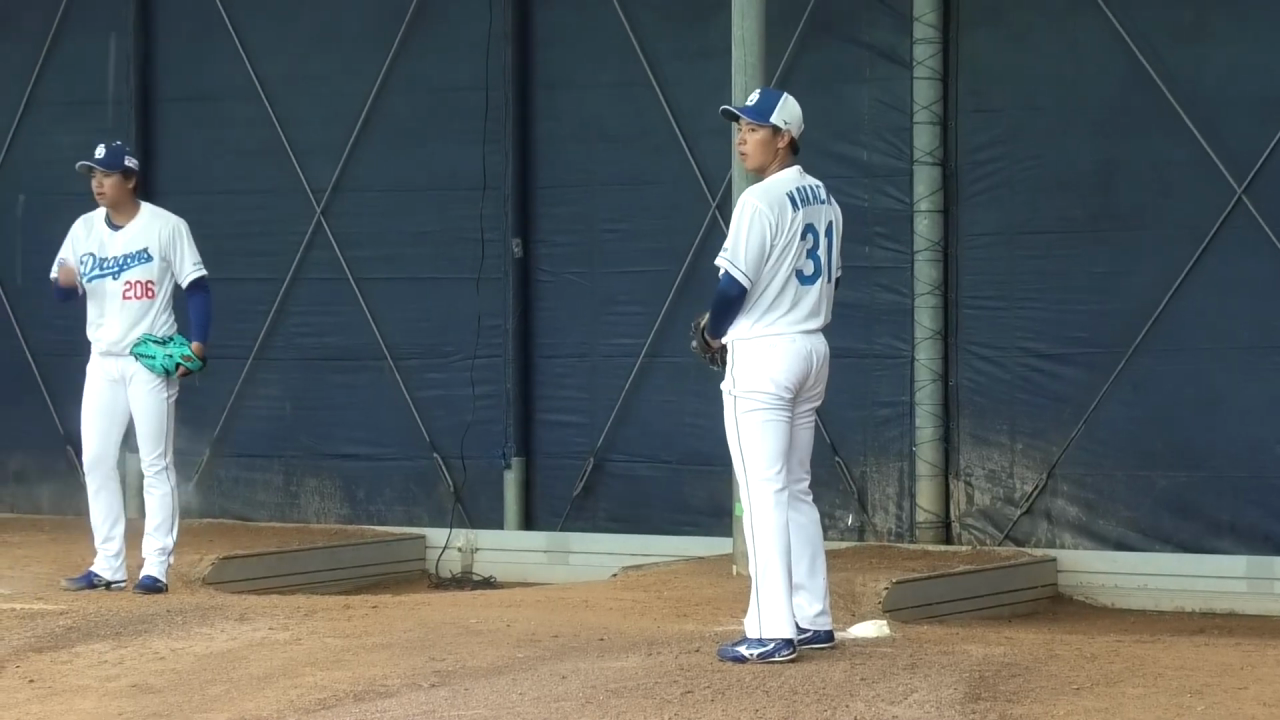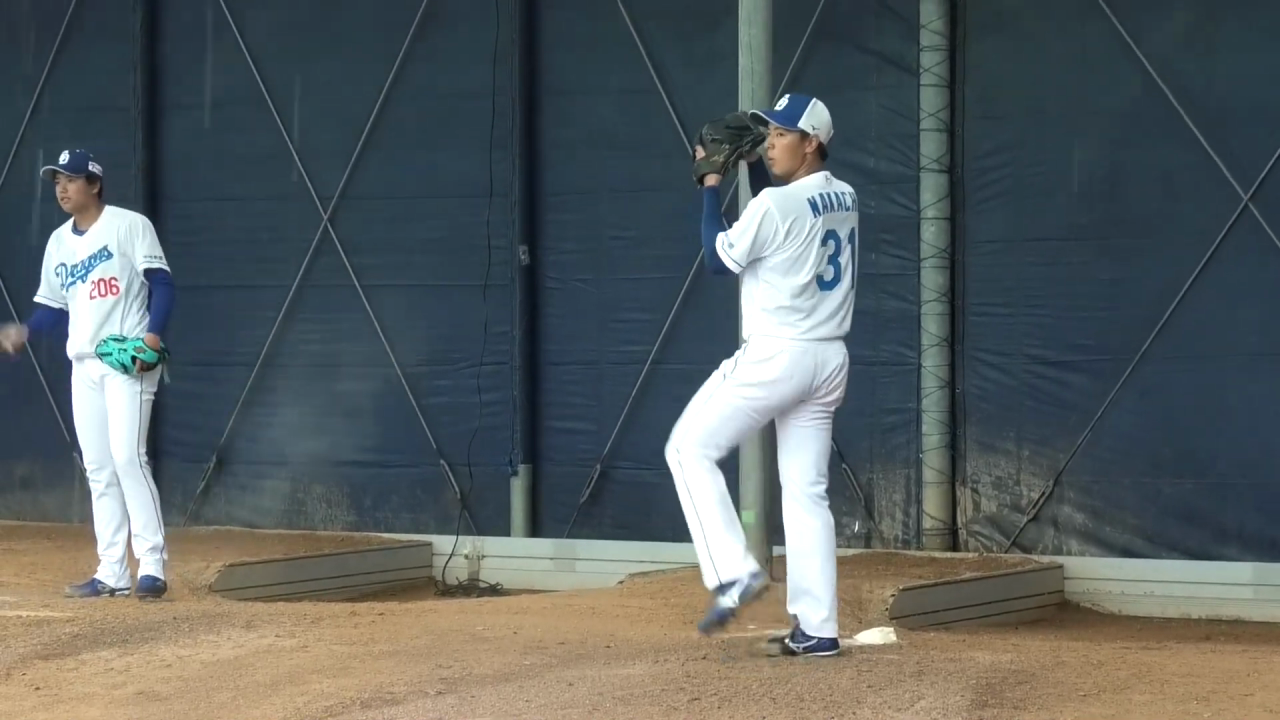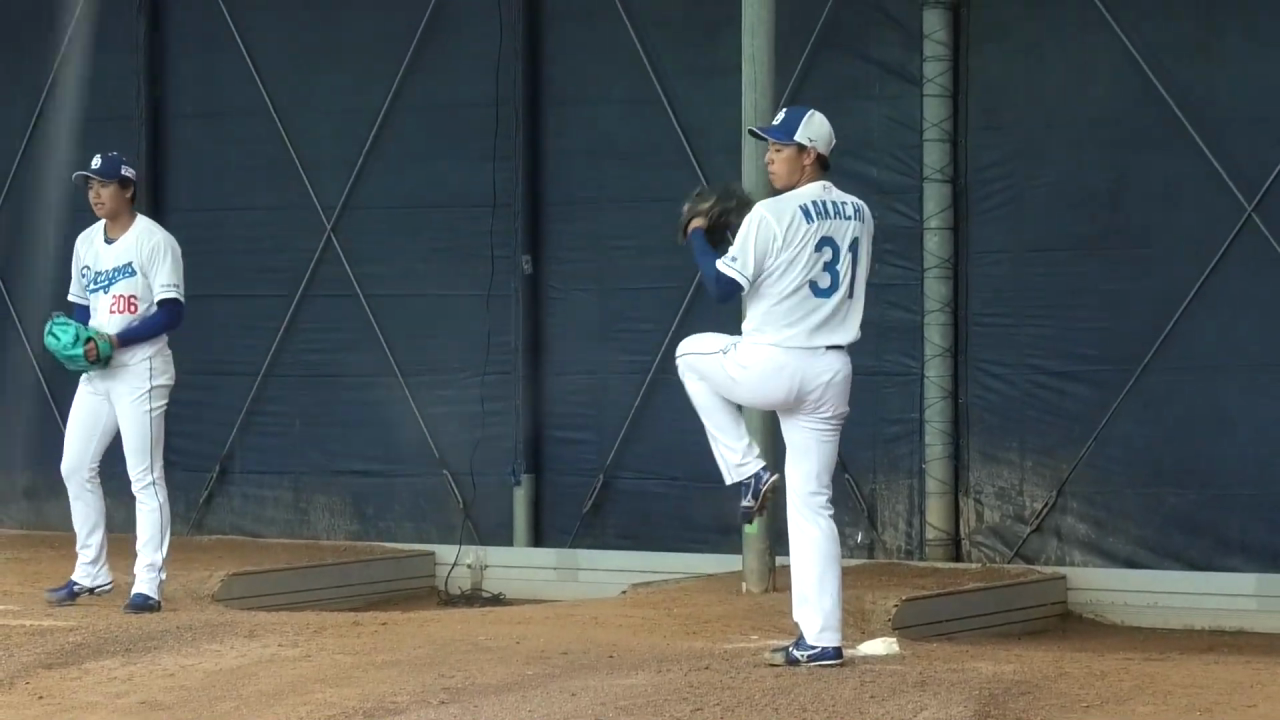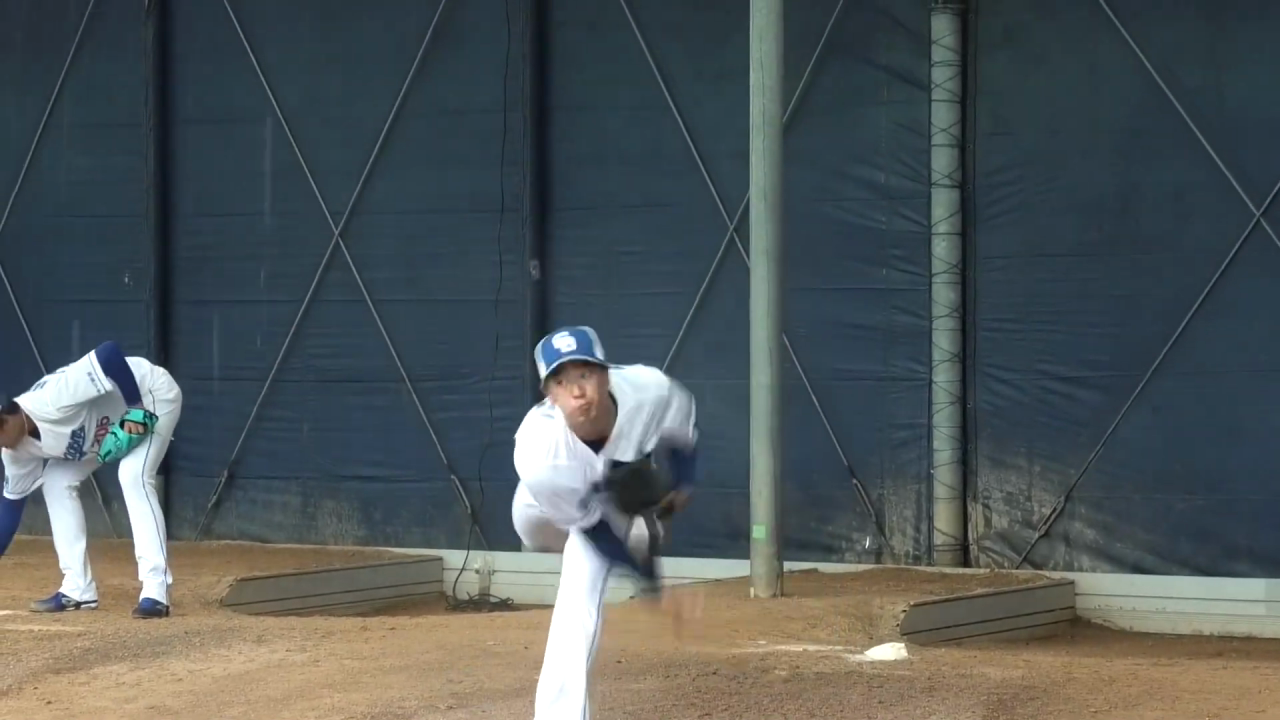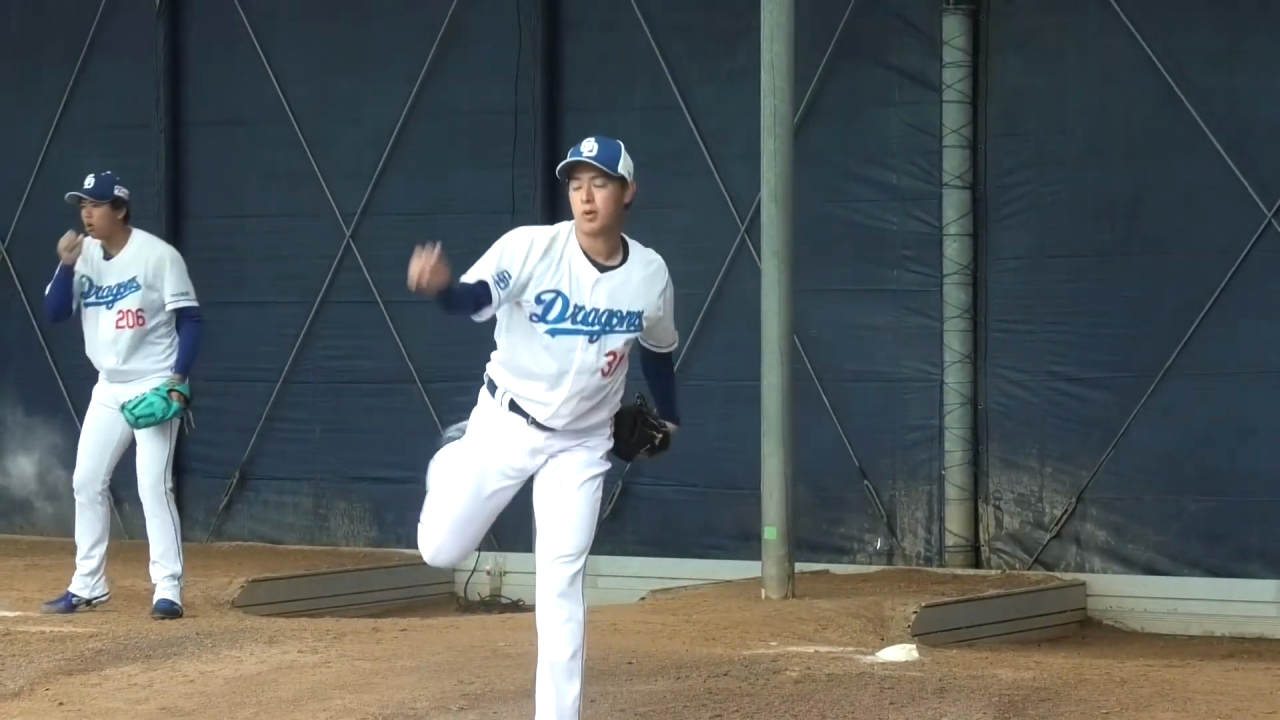
dt=1s
person 1, frame 1
left shoulder: (760, 201)
right shoulder: (824, 200)
left elbow: (733, 287)
left wrist: (713, 331)
left hip: (761, 357)
right hip: (811, 351)
left knee: (763, 495)
right knee: (795, 492)
left ankle: (773, 632)
right ankle: (813, 619)
person 1, frame 2
left shoulder: (777, 202)
right shoulder: (844, 198)
left elbow: (720, 258)
left wrist: (711, 185)
right wrist: (754, 168)
left hip: (776, 356)
right hip: (829, 359)
left knee: (688, 450)
right knee: (807, 495)
left ankle: (734, 571)
right ankle: (816, 627)
person 1, frame 3
left shoulder: (771, 213)
right shoulder: (859, 213)
left elbow: (724, 285)
left wrist: (697, 233)
left hip: (769, 365)
right hip: (830, 373)
left knee: (692, 353)
right knee: (811, 503)
left ankle: (747, 472)
right ankle: (821, 639)
person 1, frame 4
left shoulder: (648, 393)
right shoulder: (539, 453)
left elbow: (684, 431)
right elbow: (591, 526)
left wrist: (680, 485)
right wrist: (649, 578)
left hip: (618, 502)
right hip: (568, 507)
left knee: (578, 606)
person 1, frame 5
left shoulder: (651, 273)
right shoulder: (531, 247)
left elbow: (658, 351)
right elbow: (474, 300)
left wrist: (668, 417)
right wrist: (439, 284)
left hip: (583, 445)
right hip: (506, 425)
left knee: (561, 582)
right knee: (441, 550)
right ankle: (452, 461)
person 2, frame 1
left shoulder: (167, 226)
right shoulder: (84, 227)
left elbow: (198, 286)
right elbow: (60, 291)
left wrist: (198, 342)
right wrist: (66, 281)
right hip: (103, 362)
left knee: (155, 465)
right knee: (97, 461)
left ankle: (156, 566)
right ankle: (109, 565)
person 2, frame 2
left shoulder: (129, 224)
right shoulder: (59, 241)
left elbow: (161, 283)
right elbow: (53, 307)
left wrist: (154, 334)
left hip: (128, 362)
right hip: (84, 367)
left knee: (128, 459)
right knee: (98, 471)
left ankle: (151, 563)
right ankle: (112, 572)
person 2, frame 3
left shoulder: (156, 241)
right shoulder: (85, 242)
left elbow: (171, 312)
right elbow: (81, 304)
left wrist: (115, 342)
left hip: (140, 374)
right hip: (95, 372)
left knee: (144, 479)
right knee: (75, 467)
left ankle: (148, 584)
right ankle: (91, 572)
person 2, frame 4
left shoulder: (51, 402)
left elbow: (110, 353)
left wrist: (136, 408)
left hip: (151, 395)
left knee: (134, 478)
right knee: (56, 483)
left ankle: (156, 592)
right ankle: (78, 589)
person 2, frame 5
left shoulder: (159, 254)
right shoulder: (82, 255)
left elbow: (190, 320)
right elbow: (55, 312)
left wrist: (180, 378)
right wrist: (65, 266)
left hip: (156, 384)
right hip: (109, 387)
left knee: (152, 484)
right knee: (87, 480)
left ankle: (168, 589)
right ankle: (88, 585)
